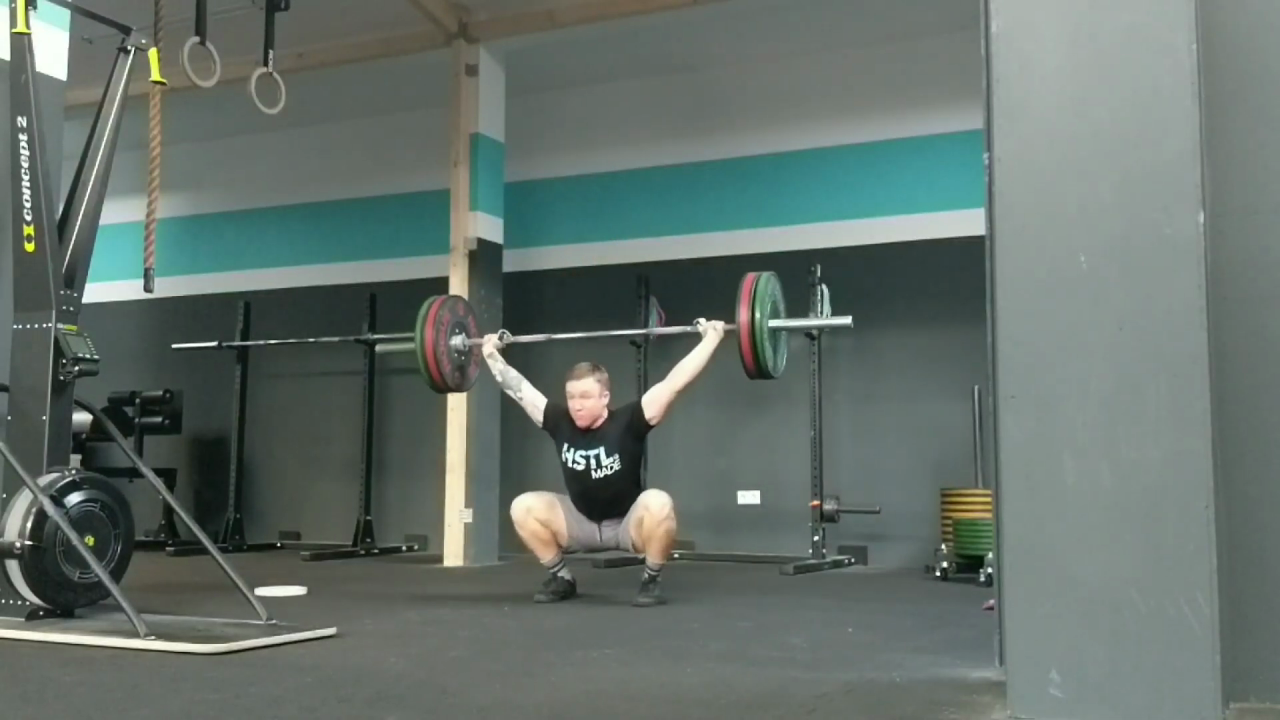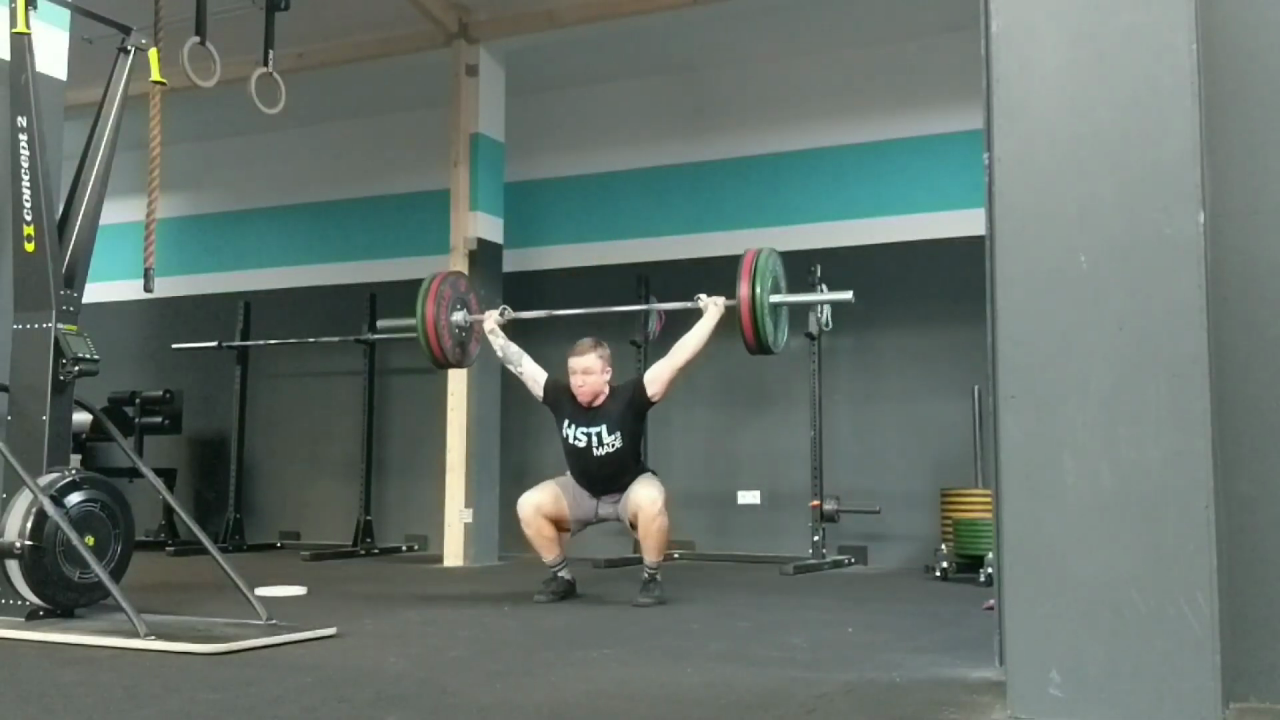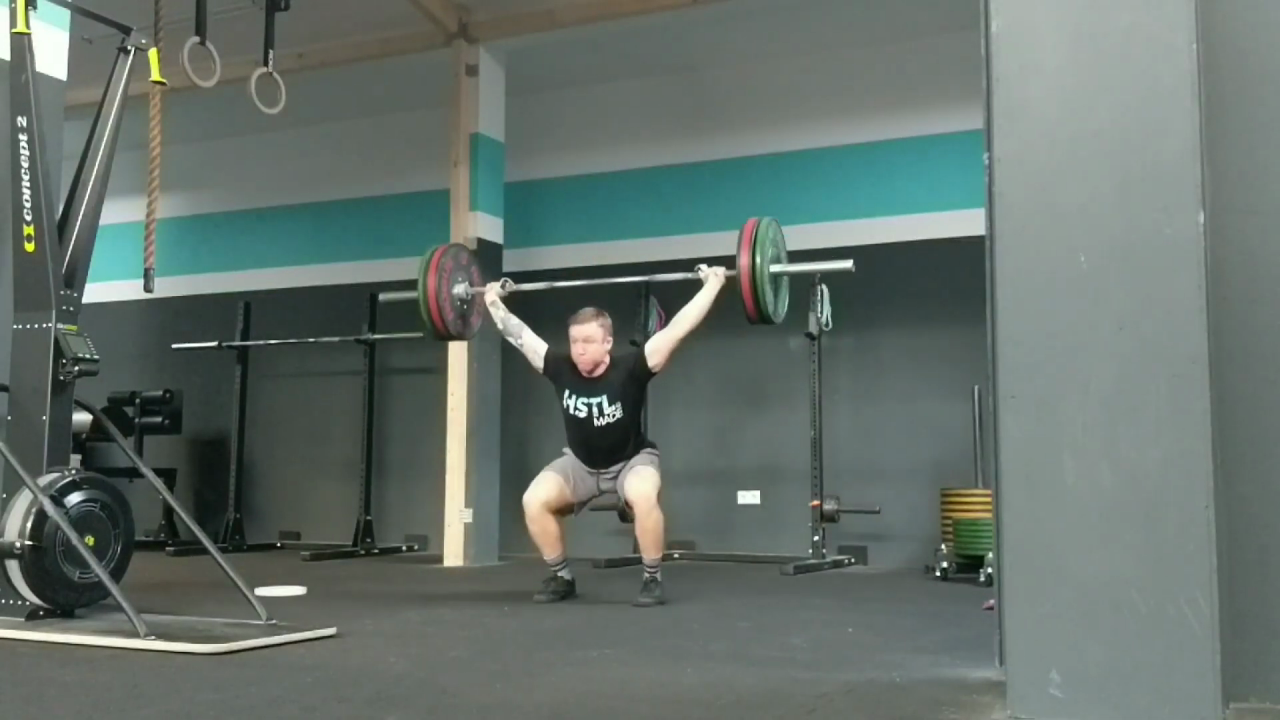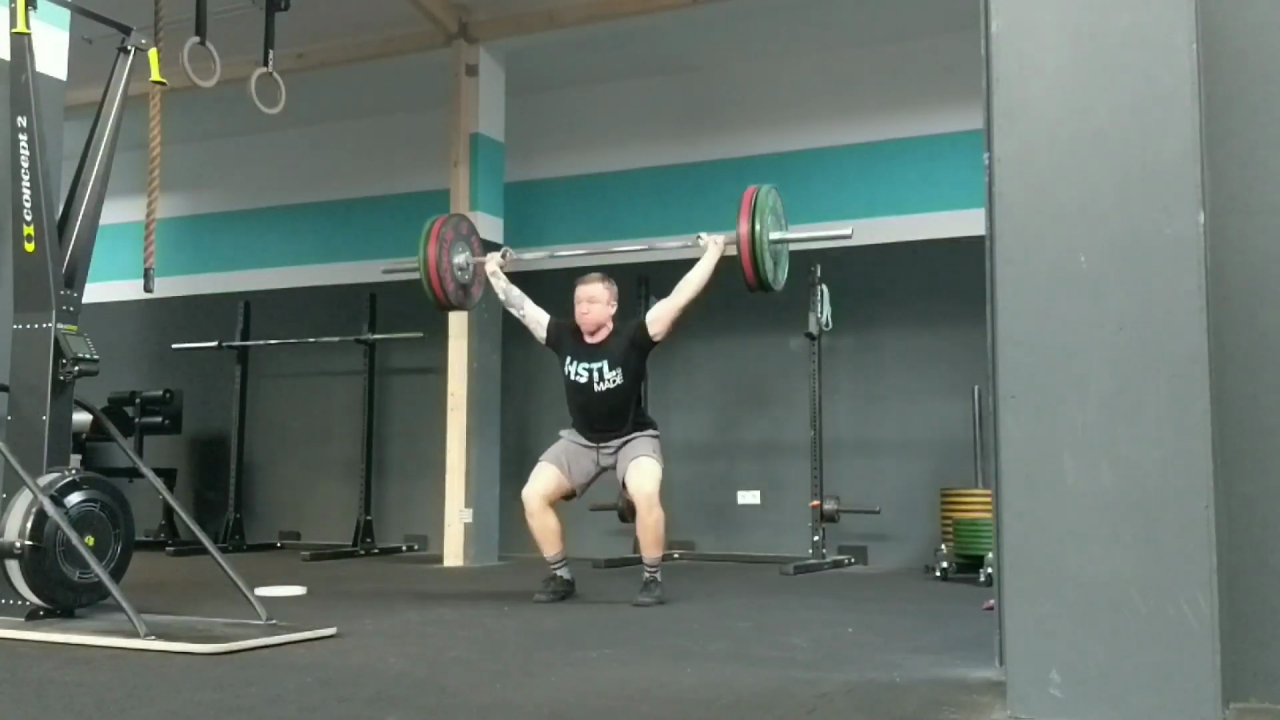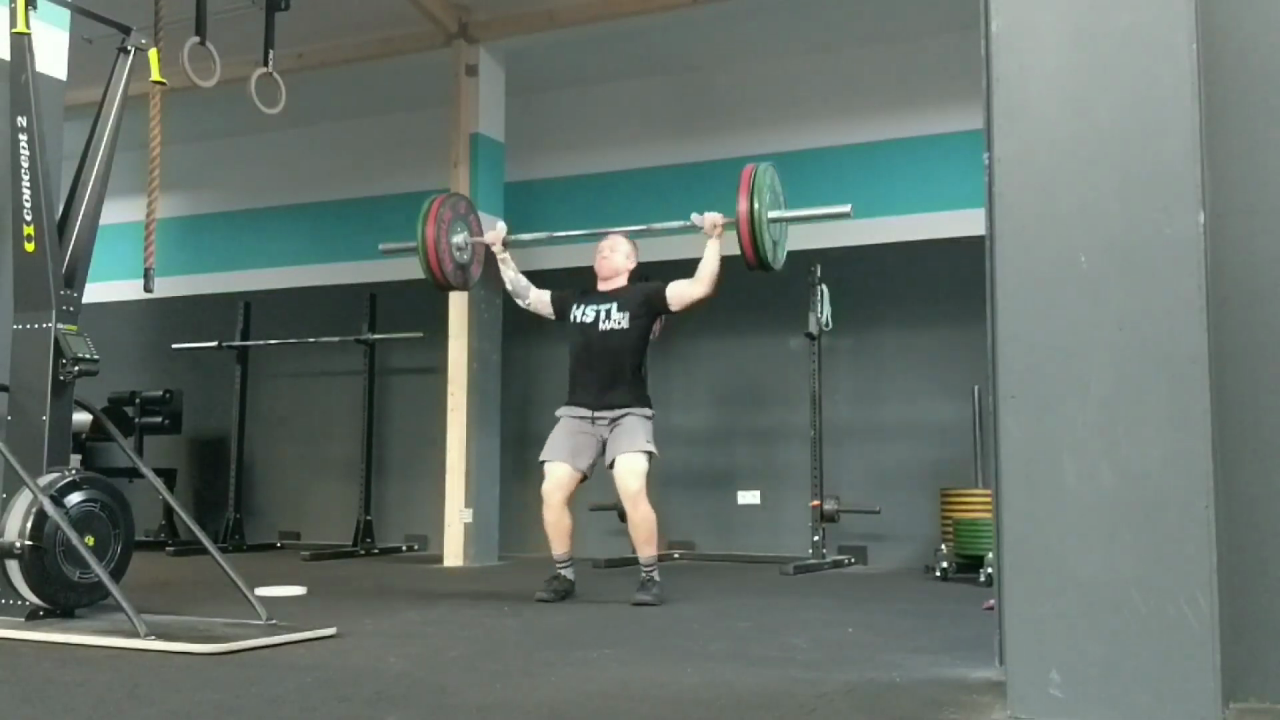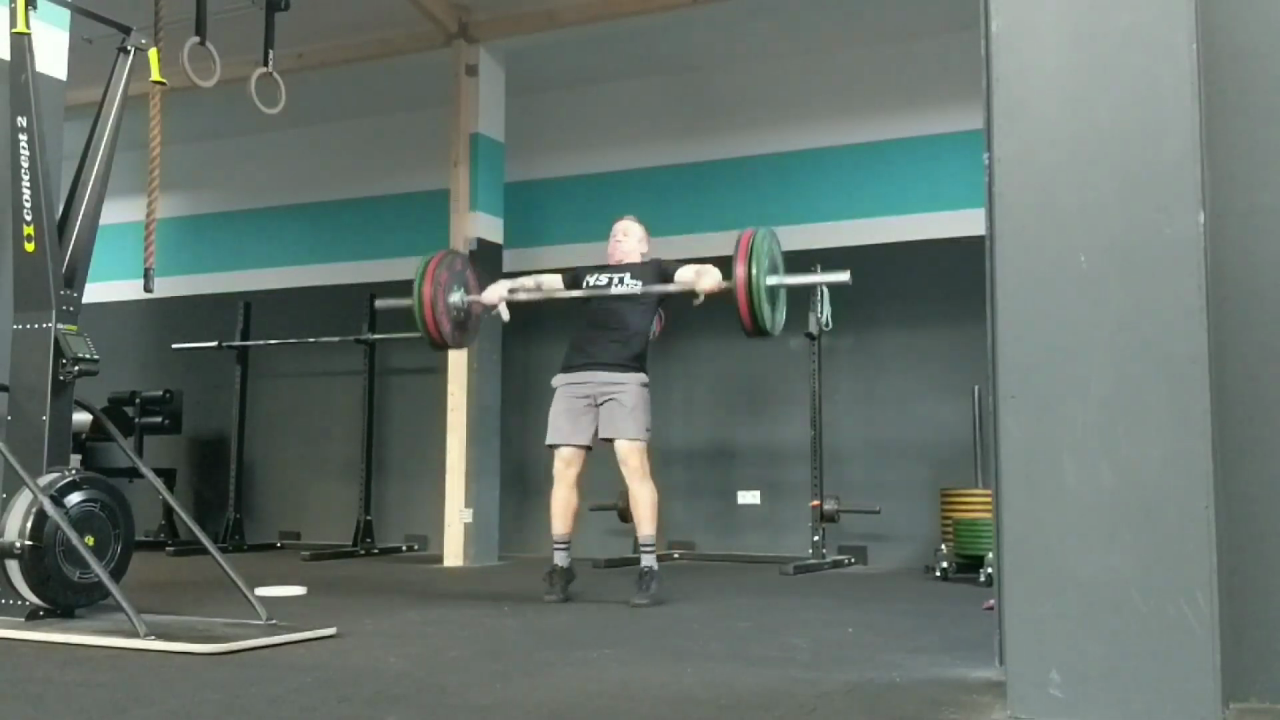
dt=0.2s
person 1, frame 1
left shoulder: (628, 423)
right shoulder: (559, 421)
left elbow: (674, 383)
right elbow: (519, 389)
left wrist: (711, 338)
right wrist: (491, 353)
left hip: (627, 524)
right hip: (582, 523)
left knee: (658, 505)
right knee: (523, 507)
left ankle: (651, 580)
right ankle: (561, 577)
person 1, frame 2
left shoulder: (629, 400)
right shoulder: (560, 398)
left elbow: (676, 359)
right elbow: (520, 364)
left wrist: (711, 314)
right wrist: (492, 329)
left hip: (627, 492)
right hip: (582, 492)
left knee: (649, 501)
right knee: (529, 505)
left ankle: (651, 580)
right ankle: (561, 577)
person 1, frame 3
left shoulder: (630, 370)
right shoulder: (561, 368)
left elbow: (677, 329)
right elbow: (520, 335)
left wrist: (712, 284)
right wrist: (493, 301)
left hip: (631, 460)
right hip: (581, 463)
left knee: (643, 496)
right knee: (534, 501)
left ankle: (652, 579)
right ankle: (561, 576)
person 1, frame 4
left shoulder: (632, 338)
right shoulder: (563, 337)
left elbow: (679, 298)
right elbow: (521, 307)
left wrist: (712, 252)
right wrist: (494, 271)
left hip: (632, 437)
right hip: (581, 440)
left knee: (645, 494)
right knee: (533, 495)
left ankle: (652, 579)
right ankle: (561, 576)
person 1, frame 5
left shoulder: (644, 296)
right shoulder: (574, 299)
left elbow: (700, 287)
right elbow: (524, 295)
left wrist: (714, 237)
right wrist: (500, 252)
left hip: (628, 414)
right hip: (578, 414)
left knee: (632, 491)
right knee: (553, 492)
left ankle: (650, 579)
right ankle: (564, 575)
person 1, frame 6
left shoulder: (655, 271)
right shoulder: (588, 274)
left elbow: (697, 274)
right elbow: (541, 282)
left wrist: (709, 277)
right wrist: (503, 287)
left hip: (624, 379)
right hip: (574, 379)
left knee: (634, 466)
right knee: (565, 470)
left ankle: (648, 569)
right ankle: (560, 565)
